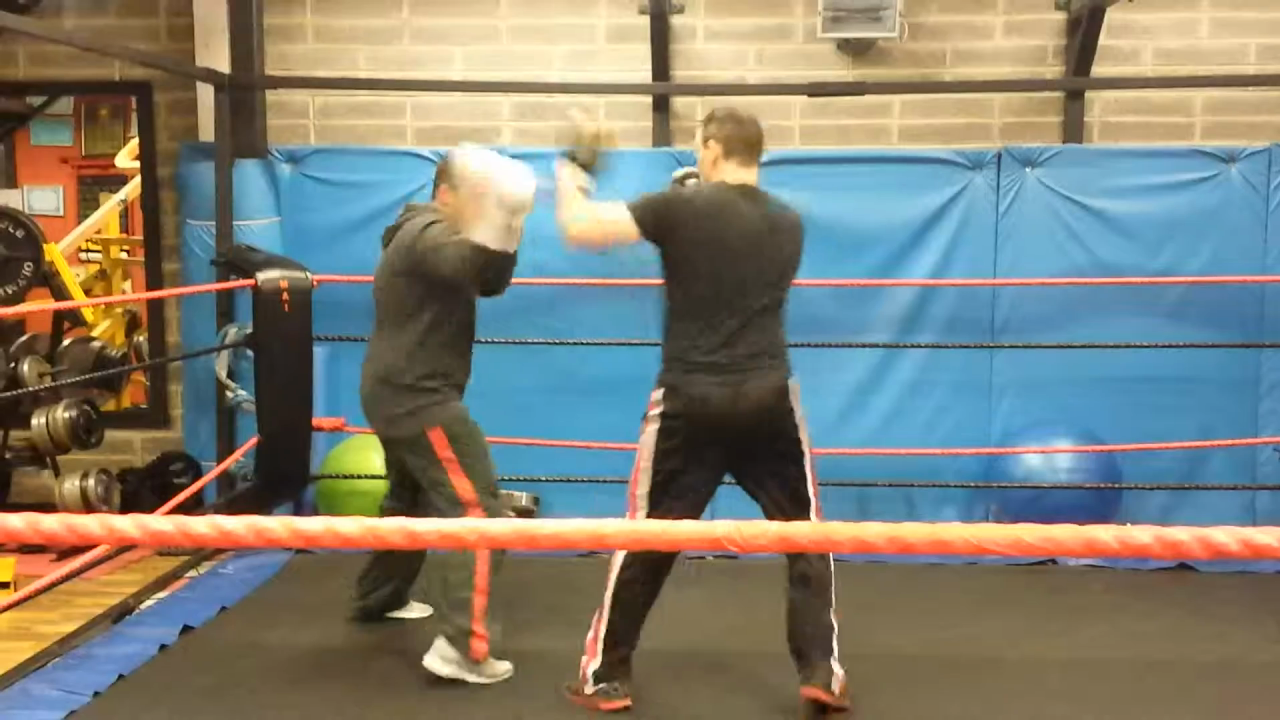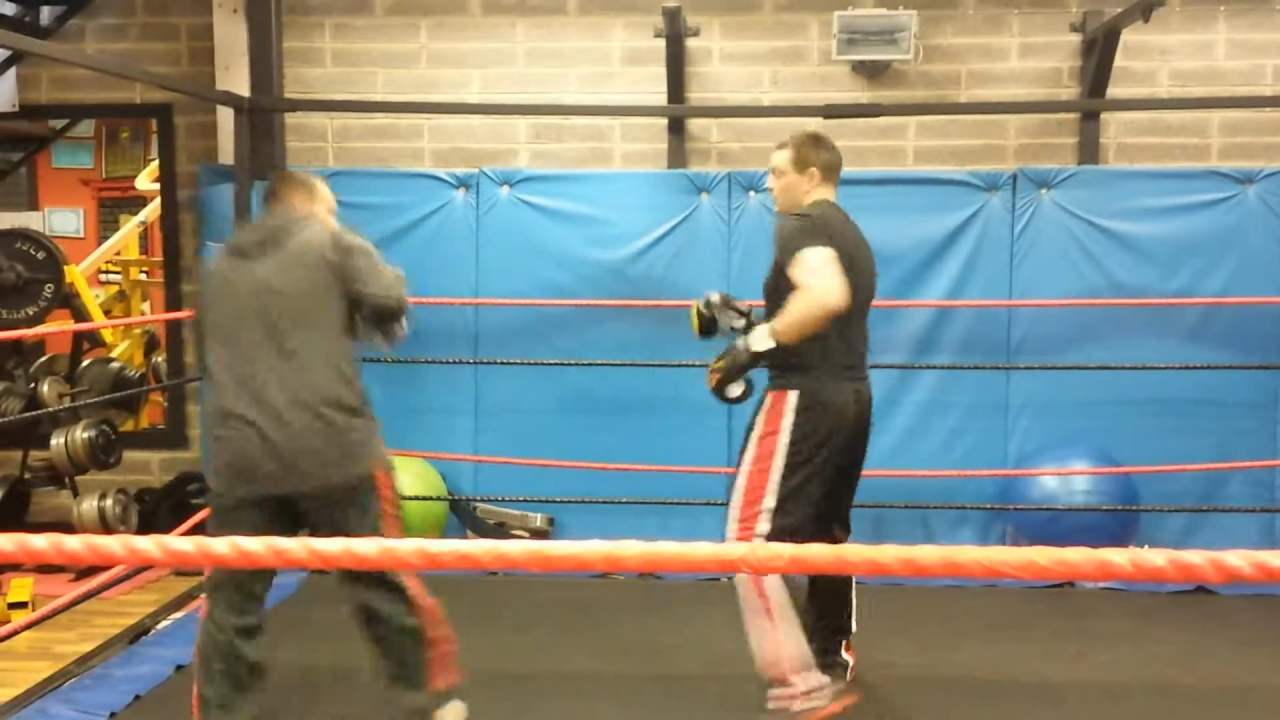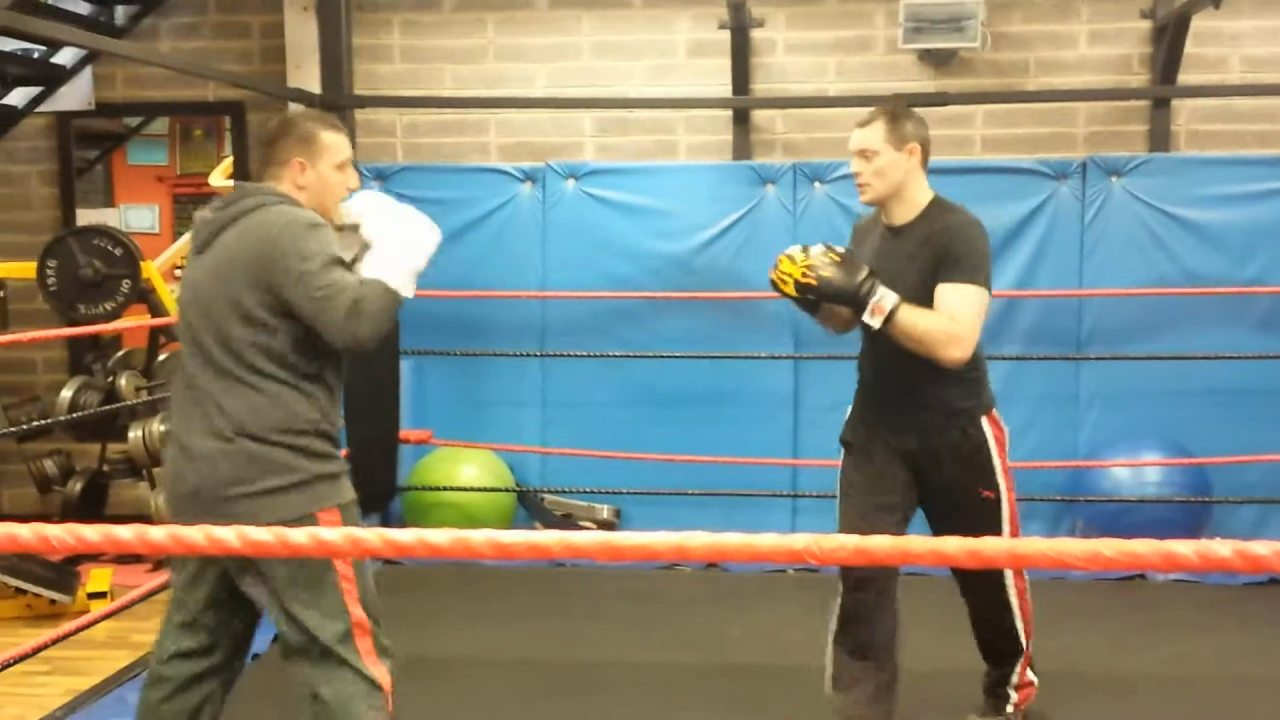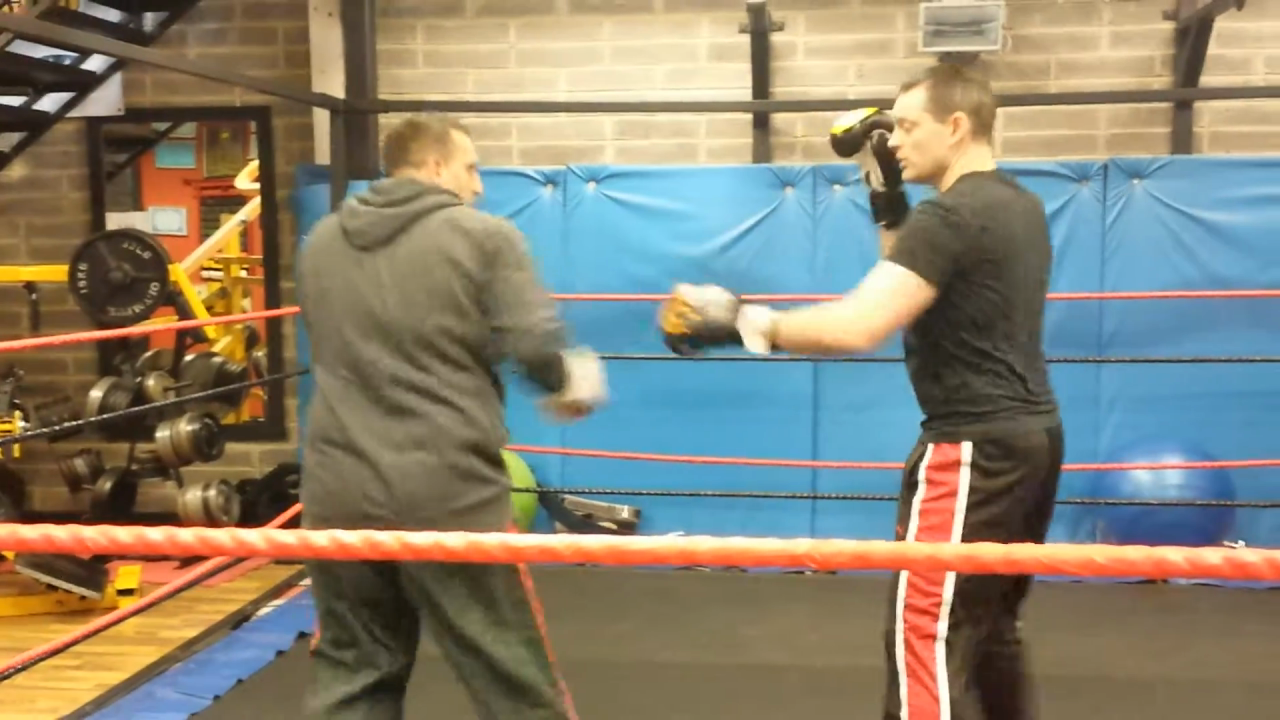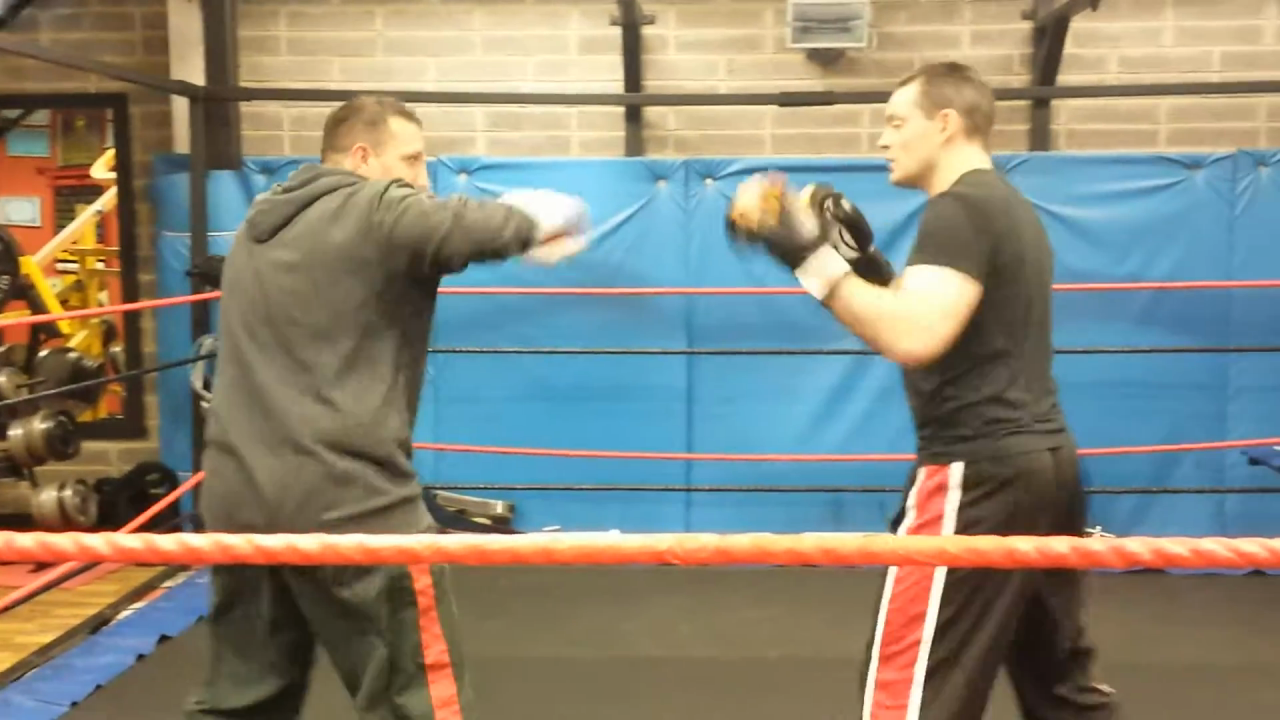
dt=0.7s
person 1, frame 1
left shoulder: (685, 206)
right shoulder: (788, 224)
left elbow: (578, 228)
left wrist: (568, 173)
left hip: (691, 400)
right hip: (768, 396)
right knee: (802, 532)
left ankle: (606, 676)
right ankle: (822, 672)
person 1, frame 2
left shoulder: (804, 224)
right shoulder: (850, 238)
left elbow: (824, 296)
left wrist: (754, 344)
right wrist: (748, 319)
left hip: (805, 400)
right hip: (848, 400)
left knee: (755, 536)
right knee: (822, 533)
right ankle: (832, 658)
person 1, frame 3
left shoulder: (959, 233)
right shoulder: (865, 230)
left elbow: (954, 343)
left wrist: (869, 295)
right wrist: (818, 297)
left hip: (958, 429)
right hip: (877, 428)
left knee: (989, 569)
right knee: (862, 573)
person 1, frame 4
left shoulder: (950, 214)
right shoulder: (1020, 206)
left elbow: (859, 326)
right elbow: (907, 284)
left wrist: (742, 321)
right wrist: (885, 197)
left hip: (973, 448)
right hip: (1028, 436)
left knee: (927, 635)
right knee: (988, 618)
person 1, frame 5
left shoulder: (962, 209)
right shoulder: (1004, 206)
left elbow: (915, 338)
left wrist: (815, 259)
right wrist: (863, 262)
left hip: (981, 472)
right hip: (1042, 461)
person 2, frame 1
left shoulder: (441, 235)
right shoulder: (429, 235)
left elbow: (489, 280)
right elbow: (464, 268)
left wrist: (508, 226)
right wrist: (494, 221)
left hip: (402, 396)
right hip: (418, 401)
left knee: (411, 500)
right knee: (474, 508)
left ankle: (379, 595)
right ankle: (460, 647)
person 2, frame 2
left shoulder: (216, 271)
right shoulder: (334, 246)
right elbow: (388, 302)
right wrist: (352, 321)
left hip: (240, 460)
right hip: (334, 451)
left knee: (231, 605)
right knee: (385, 582)
person 2, frame 3
left shoulder: (220, 235)
right shoulder: (295, 231)
right elbow: (354, 322)
left wrist: (347, 248)
right wrist: (398, 253)
left hip: (202, 484)
right hip: (284, 488)
left knee: (190, 657)
right knee: (349, 654)
person 2, frame 4
left shoulder: (320, 243)
right shoulder: (484, 238)
right elbow: (537, 347)
right wrist: (578, 380)
left hip: (342, 495)
right hip: (450, 495)
person 2, frame 5
left shoulder: (257, 228)
right shoulder: (382, 212)
right elbow: (489, 228)
right wrist: (547, 215)
left hip: (240, 498)
right hip: (348, 502)
